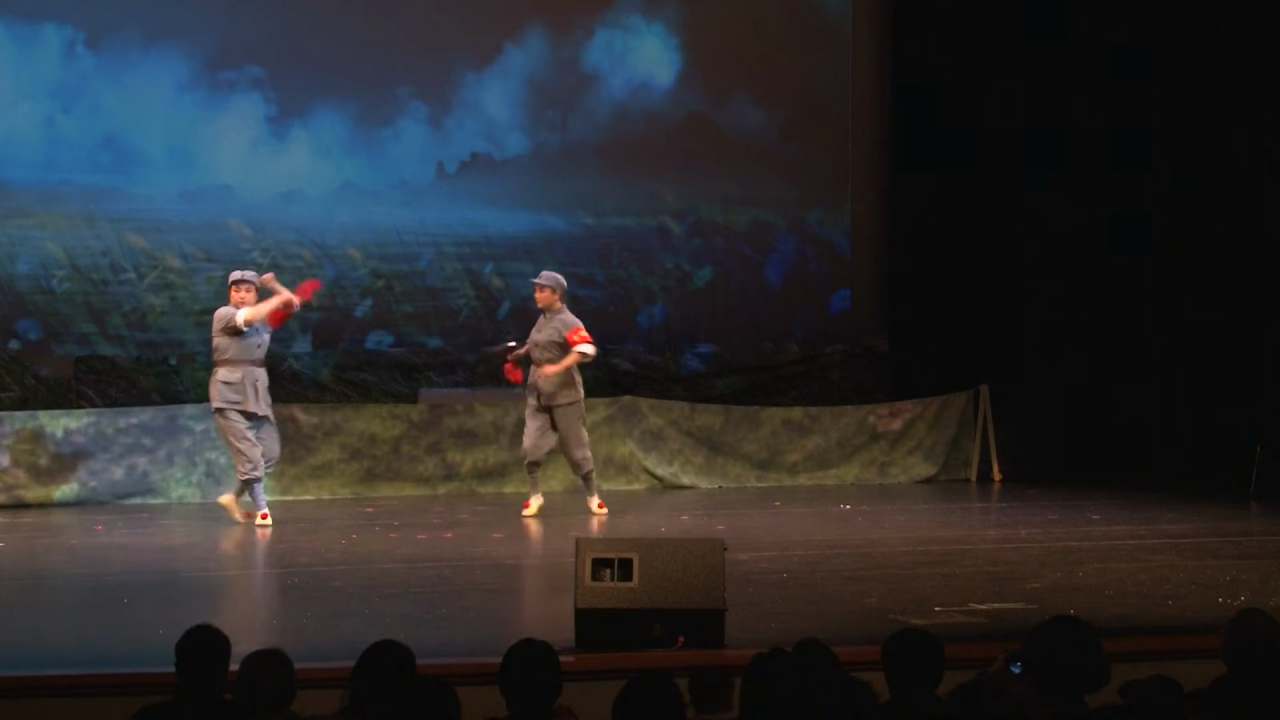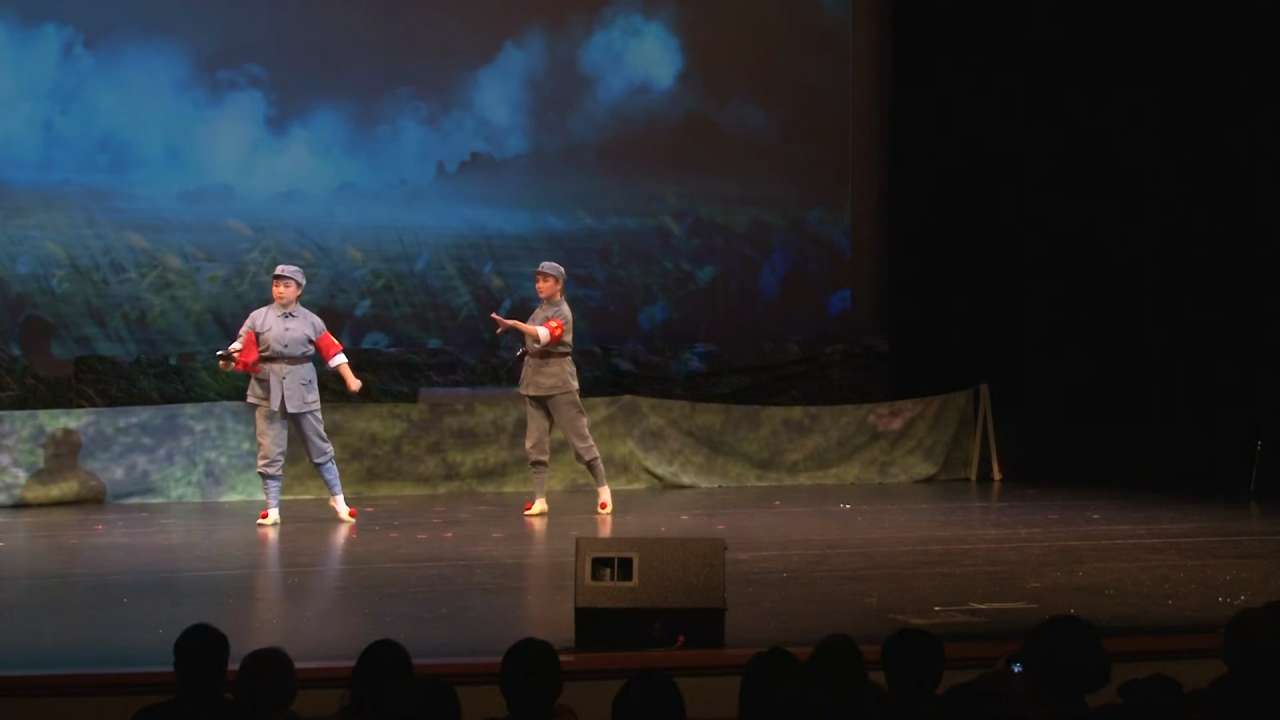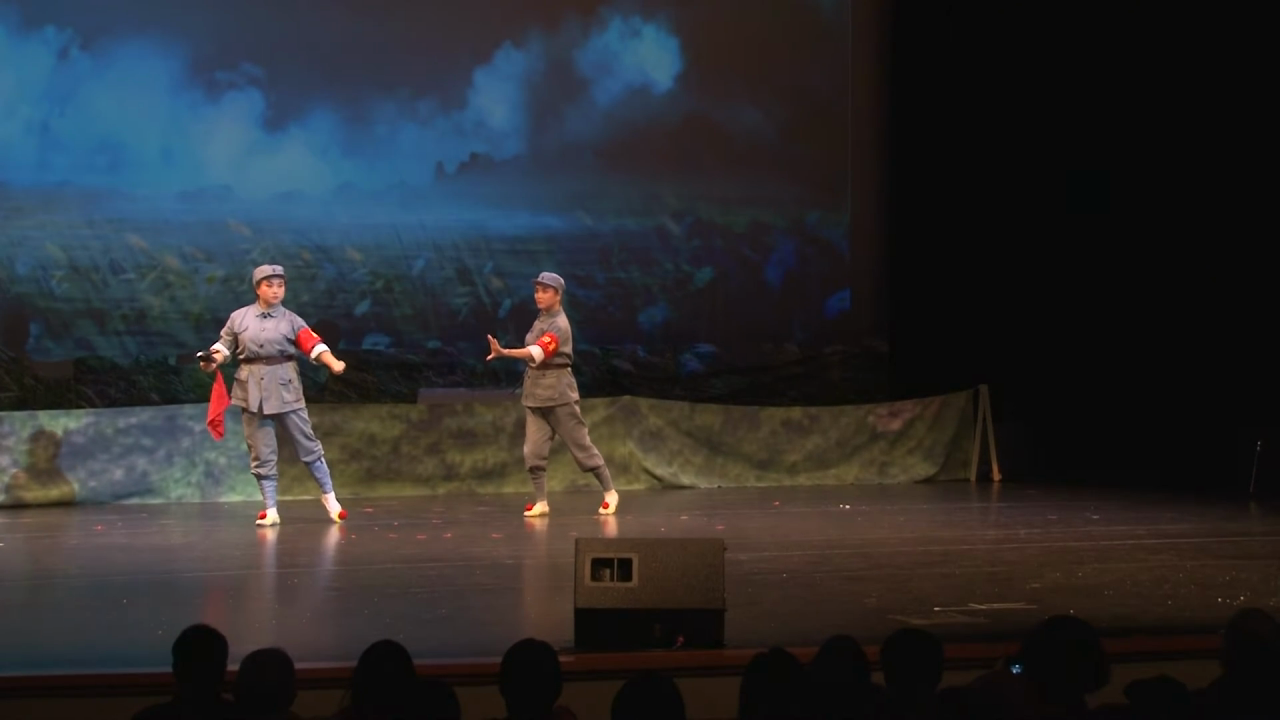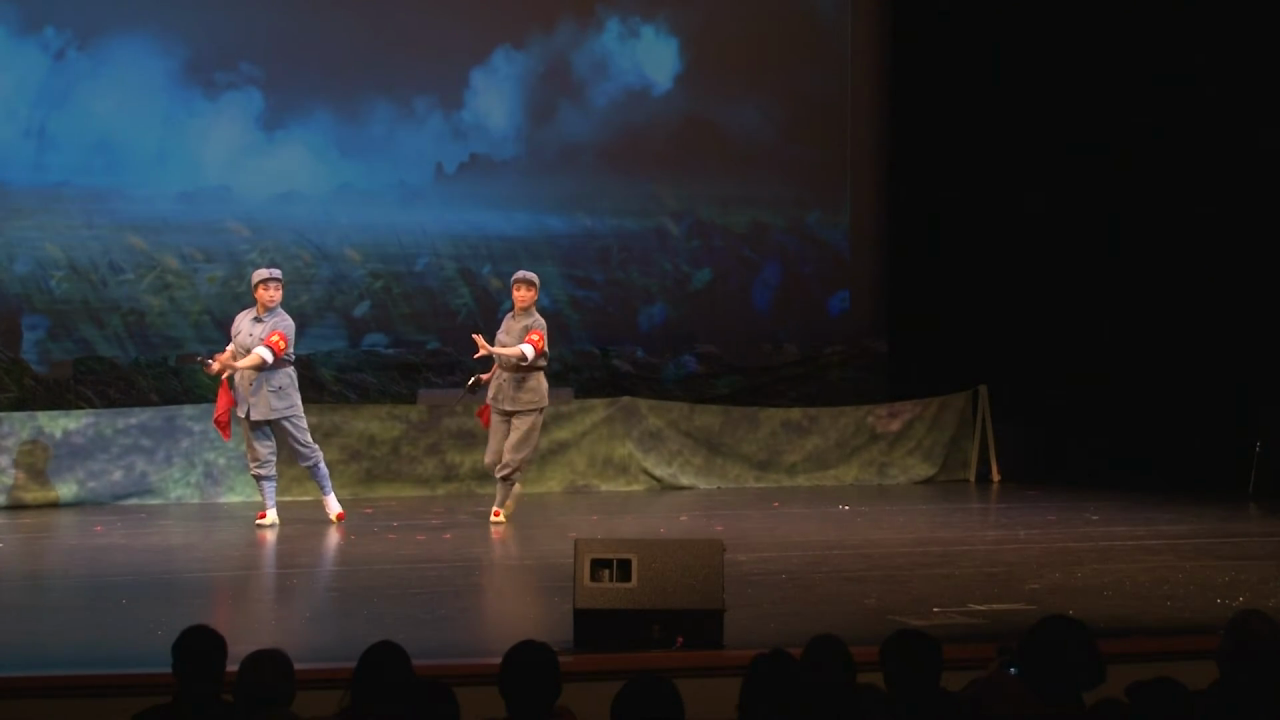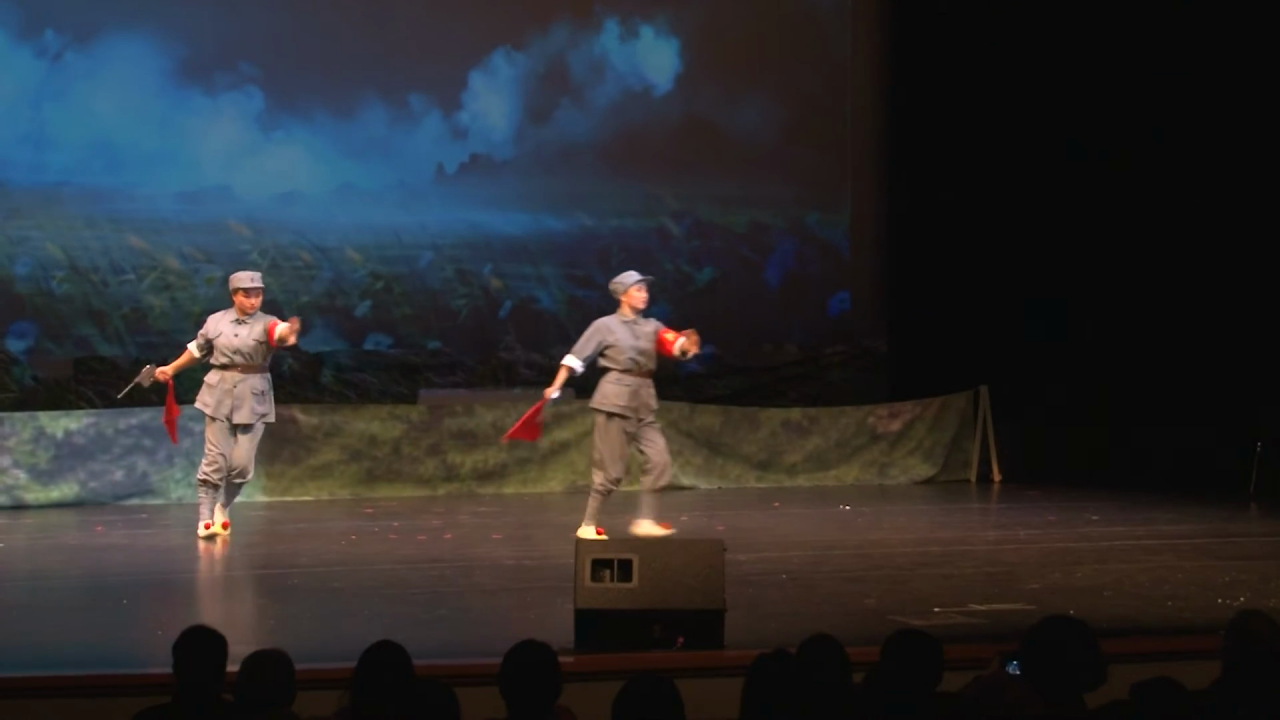
dt=1s
person 1, frame 1
left shoulder: (262, 318)
right shoulder: (223, 315)
left elbow: (291, 304)
right elbow: (248, 316)
left wrist: (273, 285)
right wrist: (279, 299)
left hip: (255, 391)
right hip: (230, 393)
left knee: (270, 451)
right knee: (249, 455)
left ankle: (232, 497)
right ankle: (261, 509)
person 1, frame 2
left shoulder: (311, 321)
right shoulder: (258, 317)
left elbow: (332, 351)
right elbow: (241, 347)
left wrist: (350, 378)
right wrist: (230, 361)
left hip: (302, 387)
right hip: (268, 388)
left knee: (319, 445)
right knee: (270, 450)
left ankle: (337, 498)
right ankle: (272, 510)
person 1, frame 3
left shoulder: (290, 320)
right shoulder: (239, 317)
left elbow: (313, 344)
right elbow: (224, 347)
left wrist: (333, 363)
right wrist: (212, 362)
left hip: (285, 387)
right hip: (252, 389)
left knee: (307, 443)
right knee: (261, 452)
left ankle: (329, 496)
right ankle: (270, 510)
person 1, frame 4
left shoulder: (284, 324)
right shoulder: (241, 319)
left elbow: (266, 353)
right elbow: (234, 348)
left wrist: (236, 366)
right wrist: (217, 366)
left hip: (278, 390)
right hip: (248, 391)
left knee: (305, 447)
right knee: (260, 454)
left ankle: (329, 496)
right ankle: (270, 510)
person 1, frame 5
left shoulder: (267, 323)
right shoulder: (216, 321)
left elbow: (280, 332)
right elbow: (197, 349)
left wrist: (288, 333)
right wrist: (171, 369)
left hip: (253, 396)
right hip: (220, 392)
left knee: (241, 463)
right knee: (215, 459)
left ankle: (223, 508)
right ankle: (205, 519)
person 2, frame 1
left shoulder: (568, 321)
right shoulder: (542, 320)
left elbow: (585, 348)
left wrist: (557, 368)
right wrist: (520, 353)
left hip: (564, 389)
right hip: (537, 390)
left knee: (576, 448)
right knee: (531, 445)
left ankle: (593, 497)
right ankle: (534, 496)
person 2, frame 2
left shoulder: (561, 312)
right shoulder: (540, 310)
left elbow: (544, 335)
left wrist: (514, 324)
left hip: (558, 380)
right hip: (534, 380)
left knee: (578, 436)
right knee: (535, 442)
left ankle: (602, 490)
right ankle: (540, 500)
person 2, frame 3
left shoulder: (558, 325)
right shoulder: (542, 319)
left elbow: (538, 352)
left wrist: (504, 352)
left hip: (558, 392)
right hip: (535, 392)
left knee: (581, 445)
right knee: (533, 452)
left ankle: (609, 492)
right ankle: (541, 502)
person 2, frame 4
left shoulder: (537, 324)
right shoulder: (508, 319)
left elbow: (526, 352)
left wrist: (492, 350)
right wrist: (491, 375)
left hip: (528, 392)
right hip: (502, 389)
left knee: (514, 455)
right knee: (493, 458)
left ankle: (499, 506)
right ankle: (512, 487)
person 2, frame 5
left shoulder: (652, 327)
right shoulder: (604, 325)
left elbow: (676, 343)
right elbow: (577, 357)
left wrist: (688, 345)
right wrist: (556, 386)
left hip: (644, 397)
right hip: (615, 396)
left knee: (659, 460)
right knee: (610, 466)
left ankle: (645, 520)
right ankle: (588, 525)
